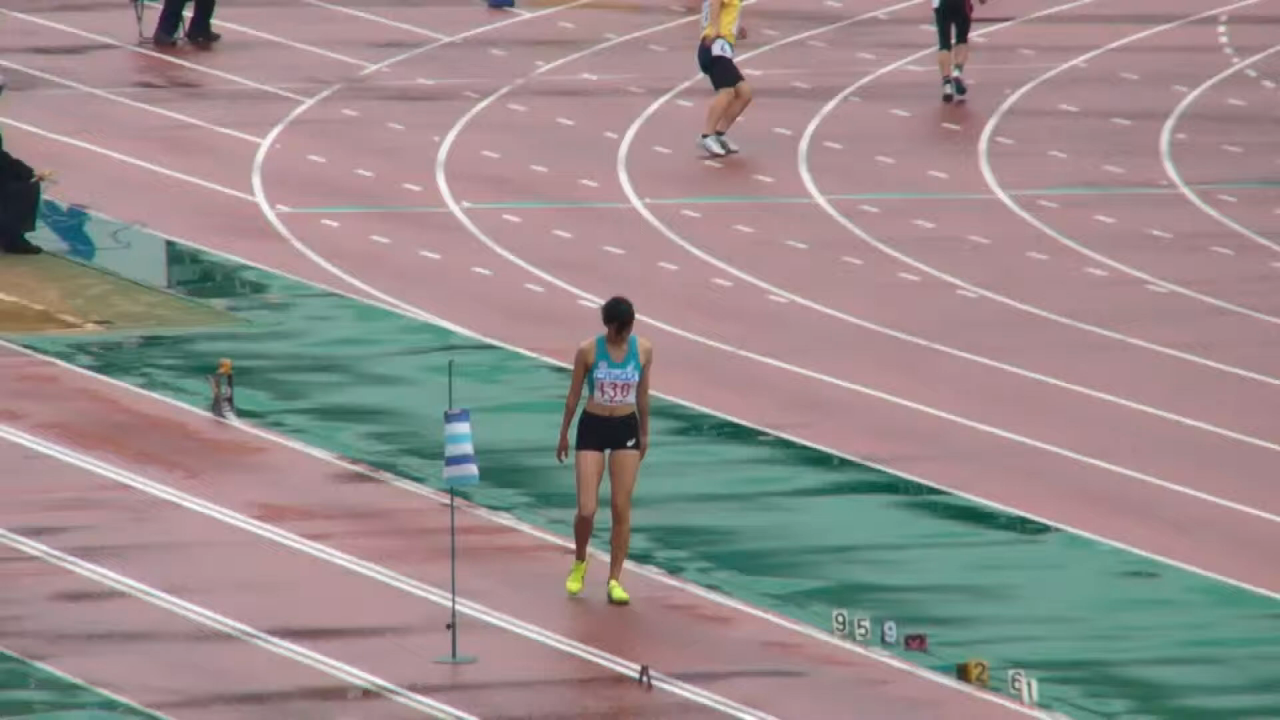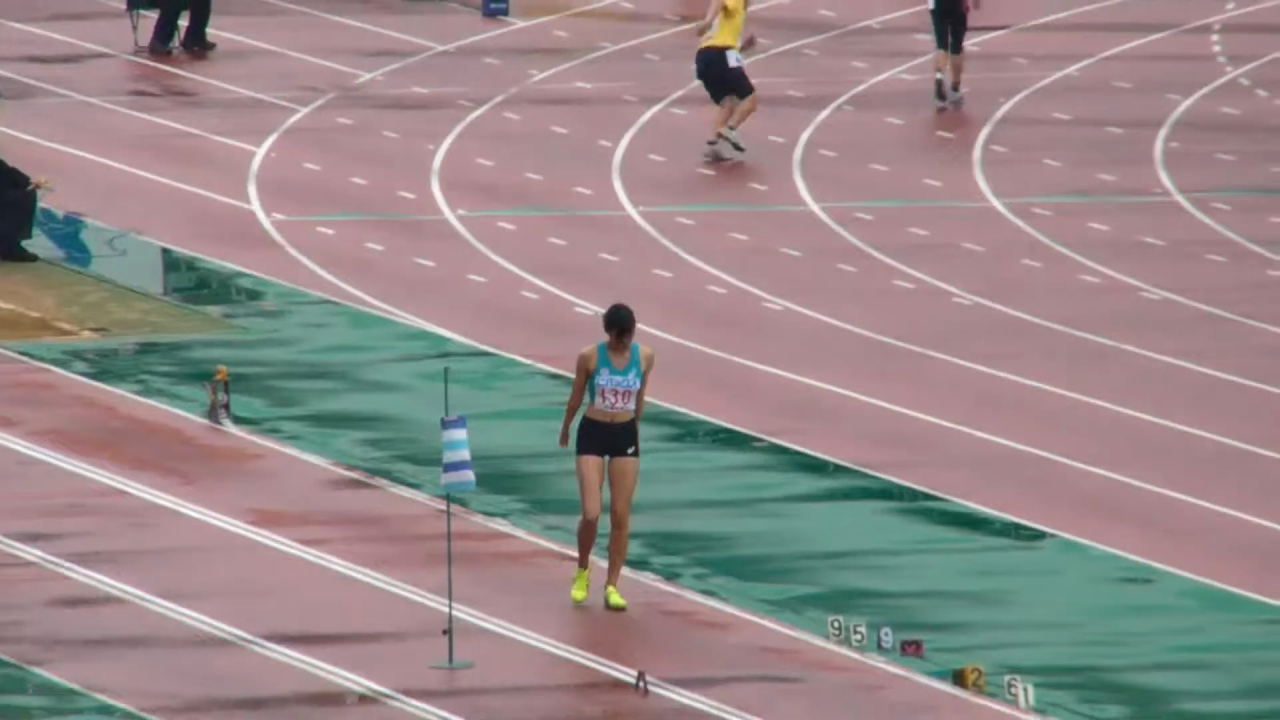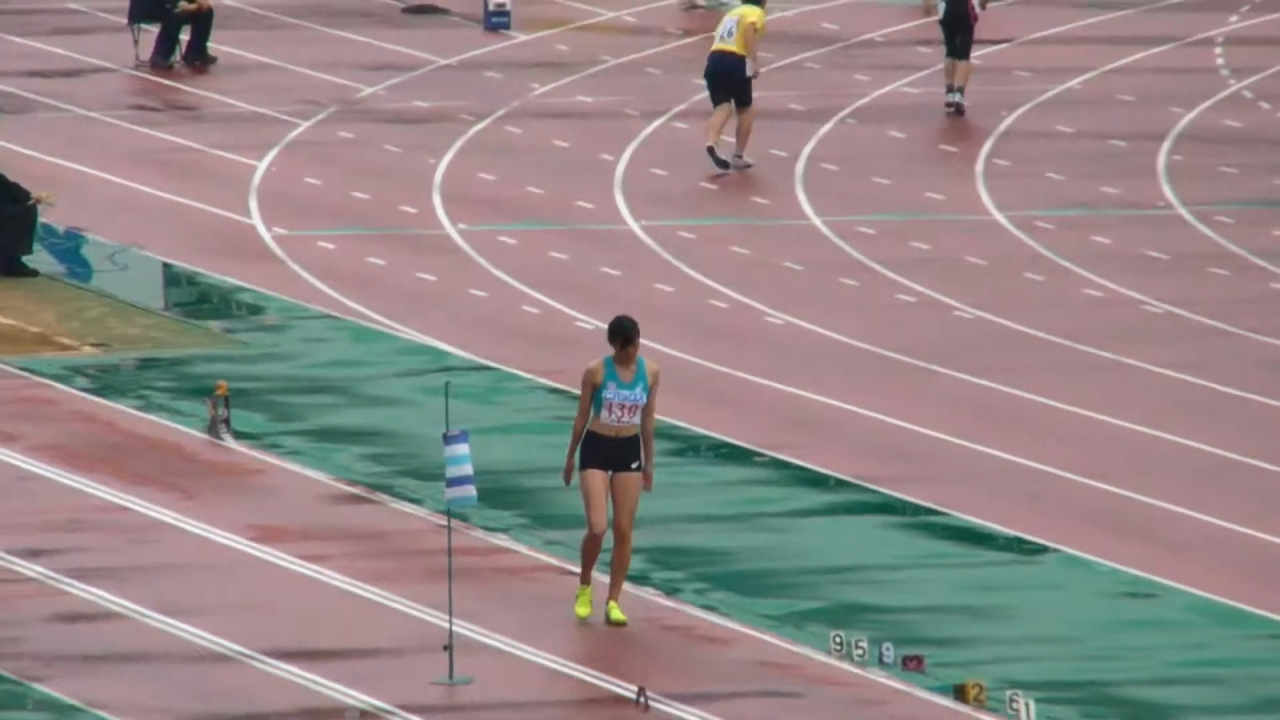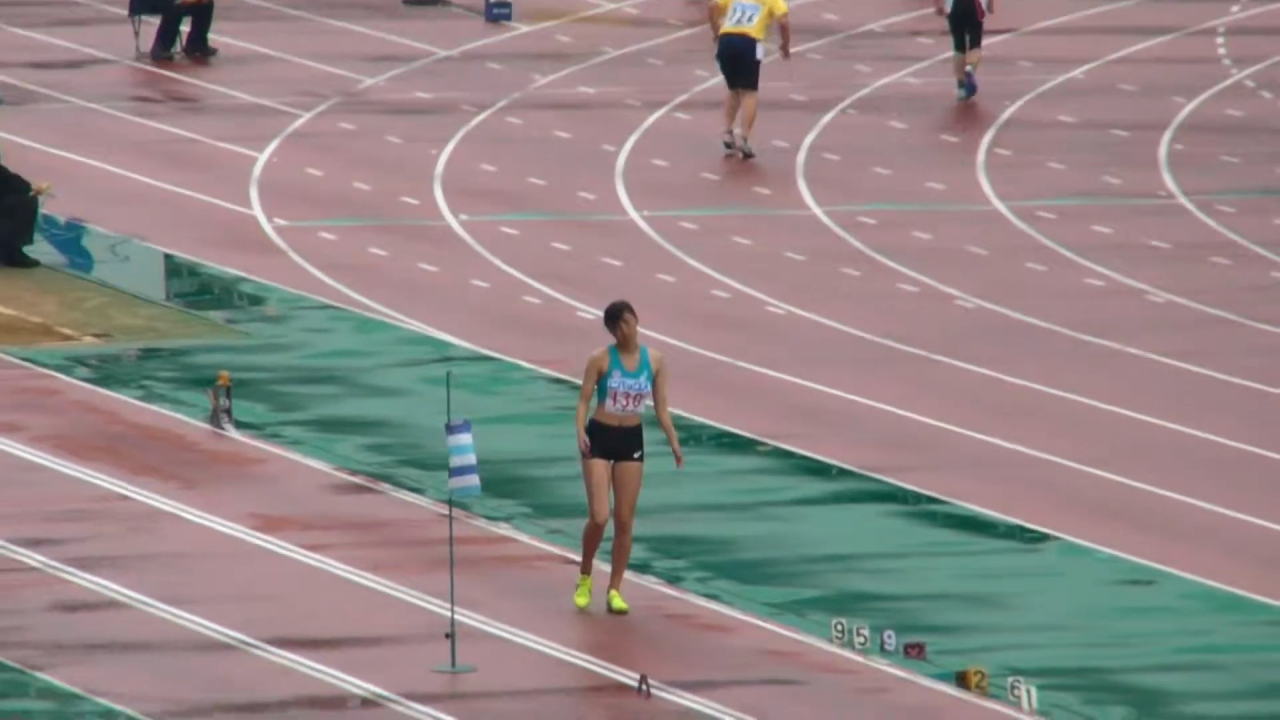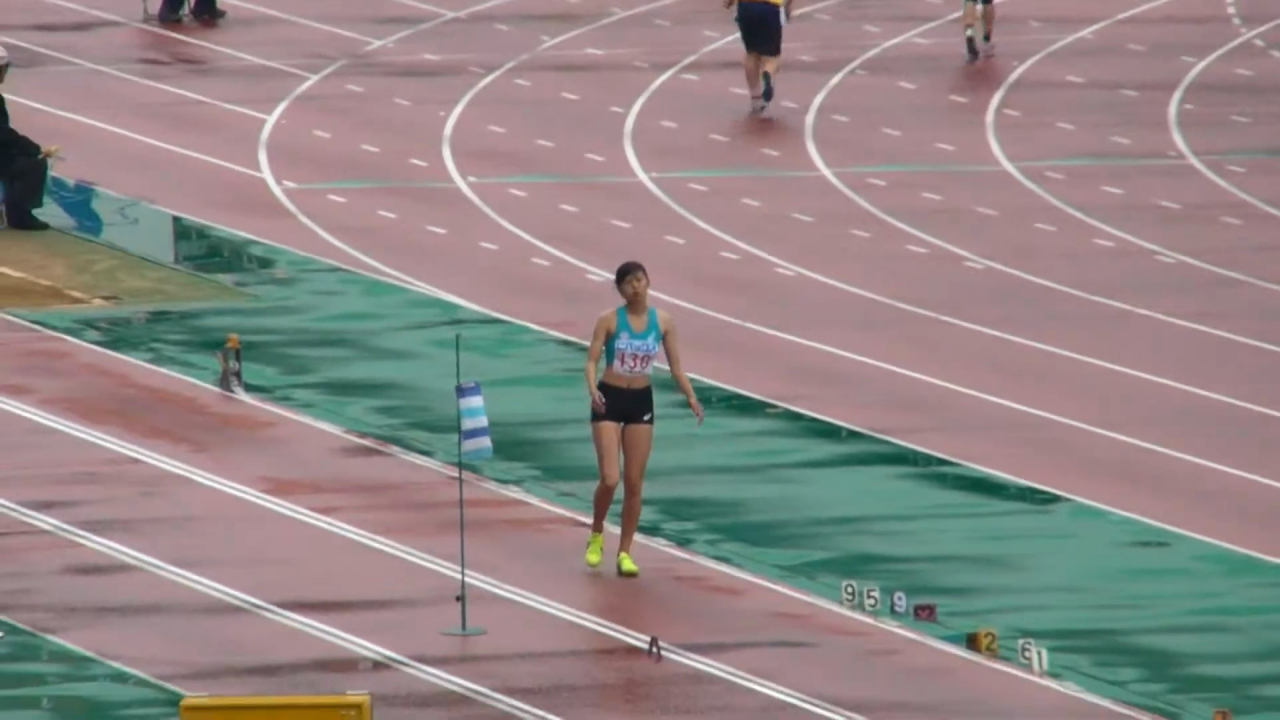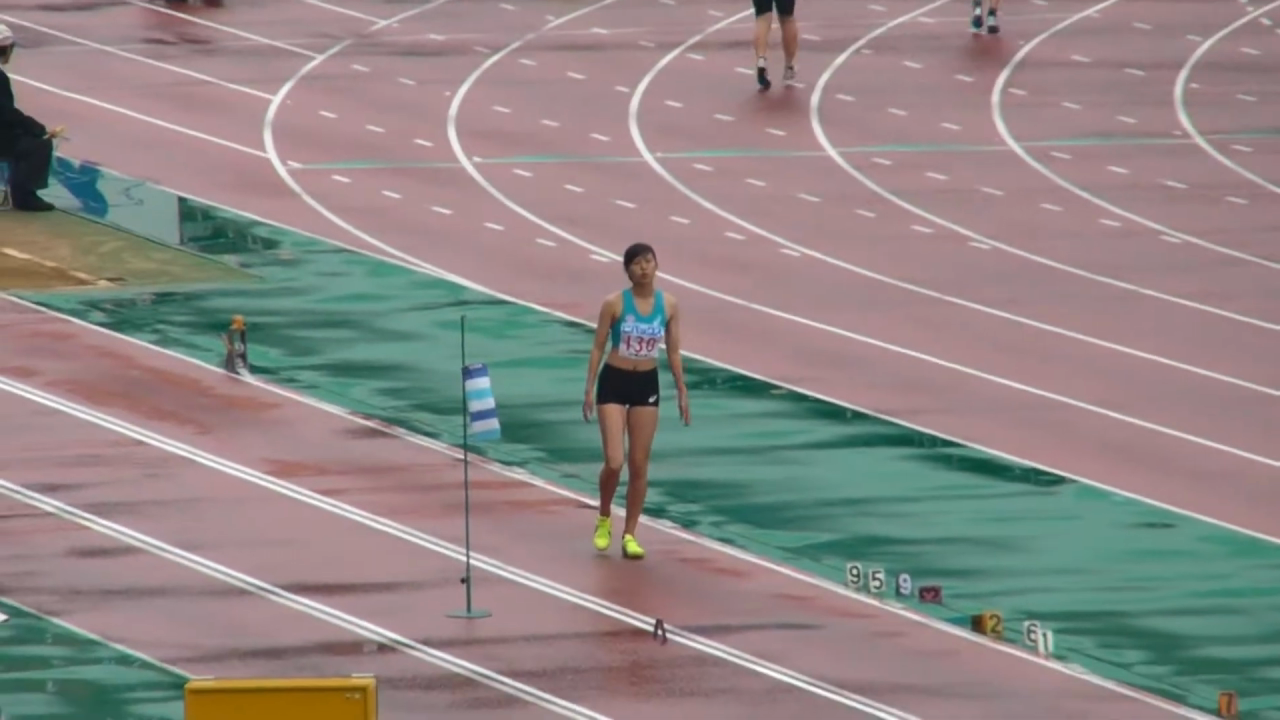
dt=0.2s
person 1, frame 1
left shoulder: (644, 350)
right shoulder: (588, 350)
left elbow: (643, 395)
right elbow: (574, 394)
left wrist: (644, 433)
right wrist: (563, 433)
left hip: (626, 429)
right hip: (592, 427)
left knee: (621, 509)
right knee: (587, 509)
left ankle: (614, 580)
right ankle: (580, 563)
person 1, frame 2
left shoulder: (645, 356)
right shoulder: (589, 356)
right elbow: (576, 397)
right wrist: (565, 428)
left hip: (625, 435)
right hip: (592, 433)
left knee: (621, 515)
right knee: (591, 513)
left ankle: (612, 586)
right ankle: (582, 570)
person 1, frame 3
left shoulder: (651, 372)
right shoulder: (595, 371)
left elbow: (647, 419)
right elbow: (582, 415)
left wrist: (649, 462)
right wrist: (570, 457)
left hip: (629, 451)
right hip: (596, 448)
left knee: (624, 531)
right knee: (596, 528)
left ankle: (613, 601)
right ankle: (585, 586)
person 1, frame 4
left shoulder: (655, 360)
right shoulder: (599, 359)
left elbow: (661, 407)
right elbow: (582, 402)
left wrist: (674, 442)
right wrist: (581, 433)
left hip: (632, 439)
right hip: (599, 438)
left knee: (624, 520)
right knee: (599, 517)
left ankle: (614, 590)
right ankle: (584, 577)
person 1, frame 5
left shoulder: (663, 321)
right shoulder: (608, 320)
left elbow: (675, 365)
right elbow: (592, 361)
left wrist: (691, 398)
right wrist: (592, 392)
left hip: (642, 401)
right hip: (609, 400)
left knee: (634, 482)
right knee: (609, 479)
left ankle: (624, 552)
right ankle: (595, 534)
person 1, frame 6
left shoulder: (668, 304)
right shoulder: (613, 304)
left elbow: (673, 352)
right elbow: (598, 348)
left wrist: (682, 393)
right wrist: (589, 390)
left hip: (647, 384)
right hip: (614, 382)
left knee: (639, 465)
right knee: (614, 462)
left ankle: (629, 534)
right ankle: (604, 518)
